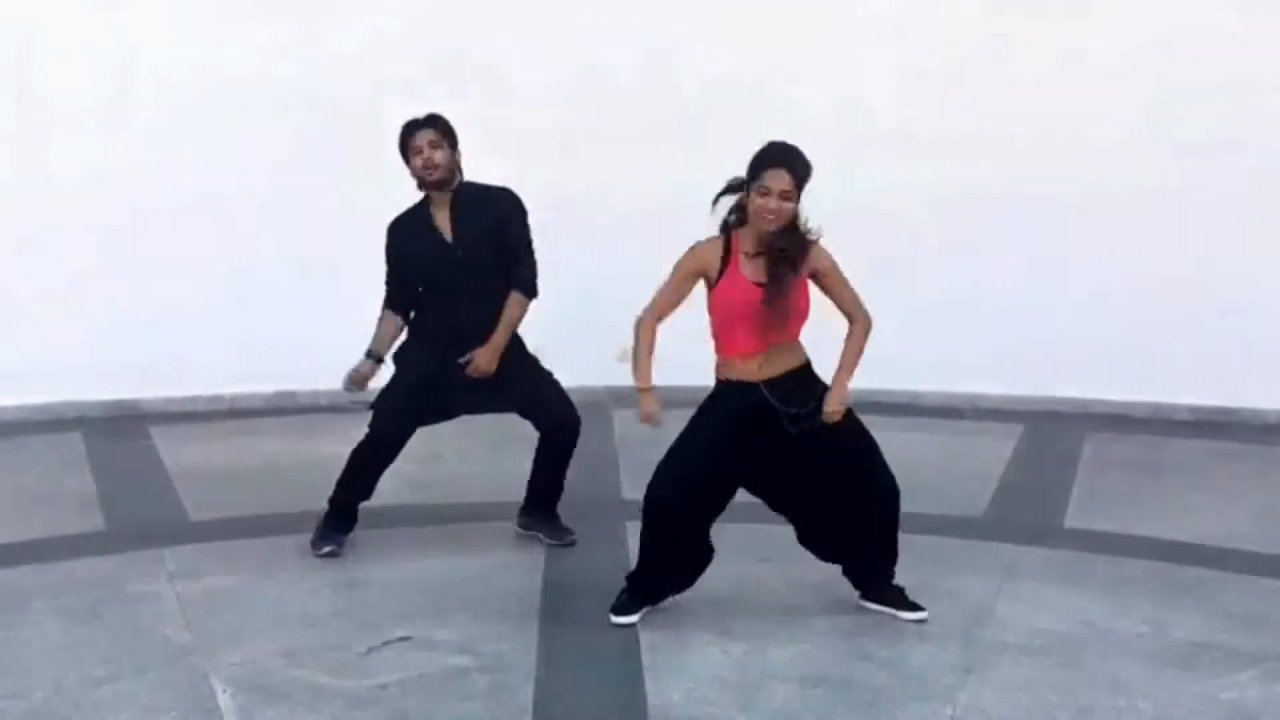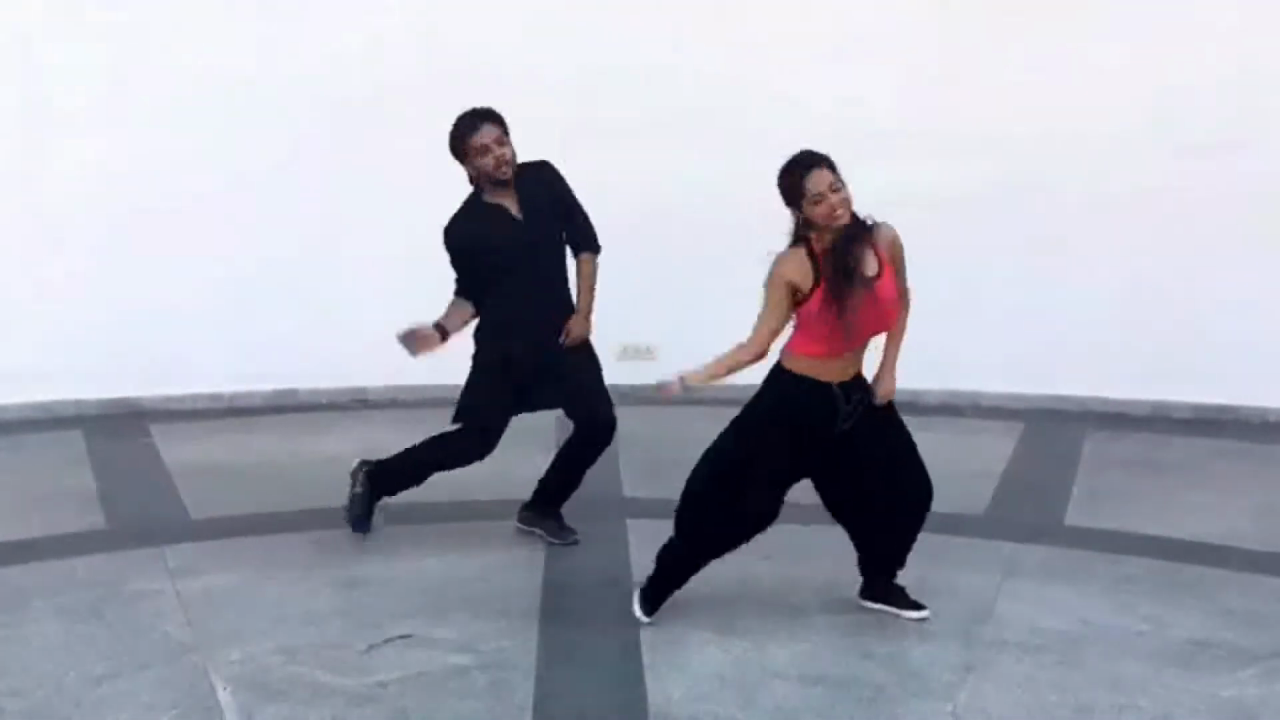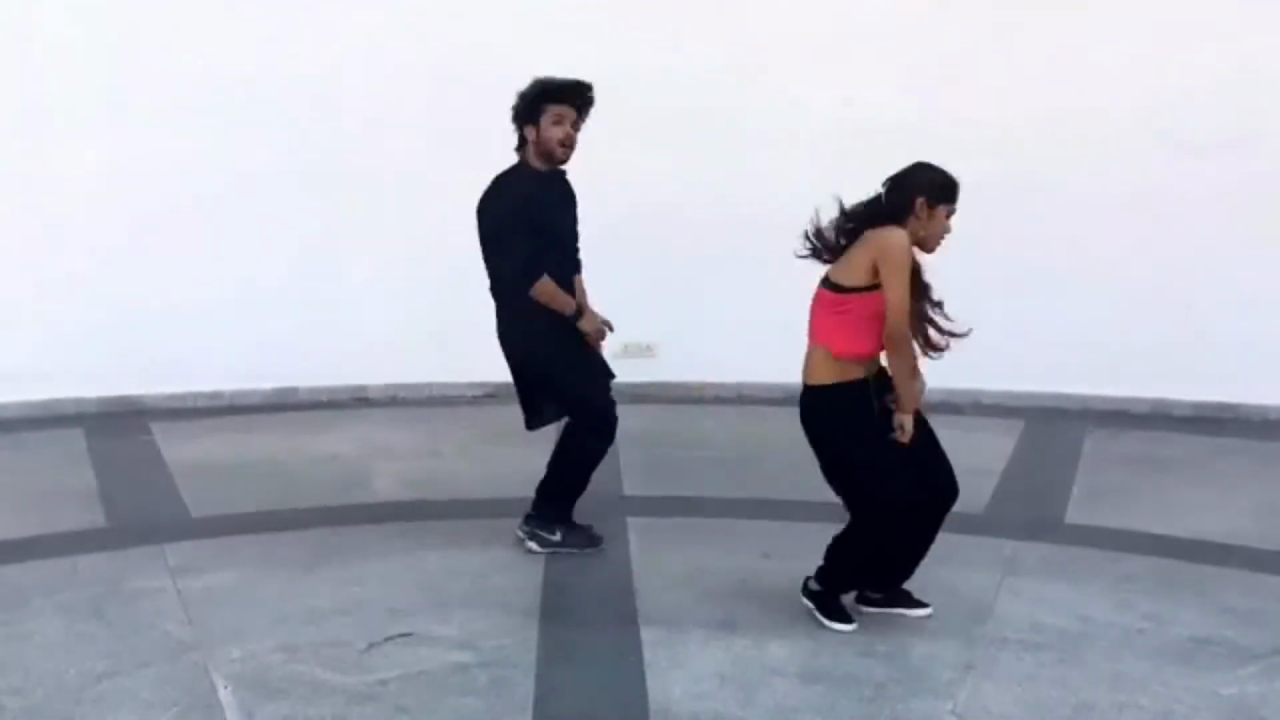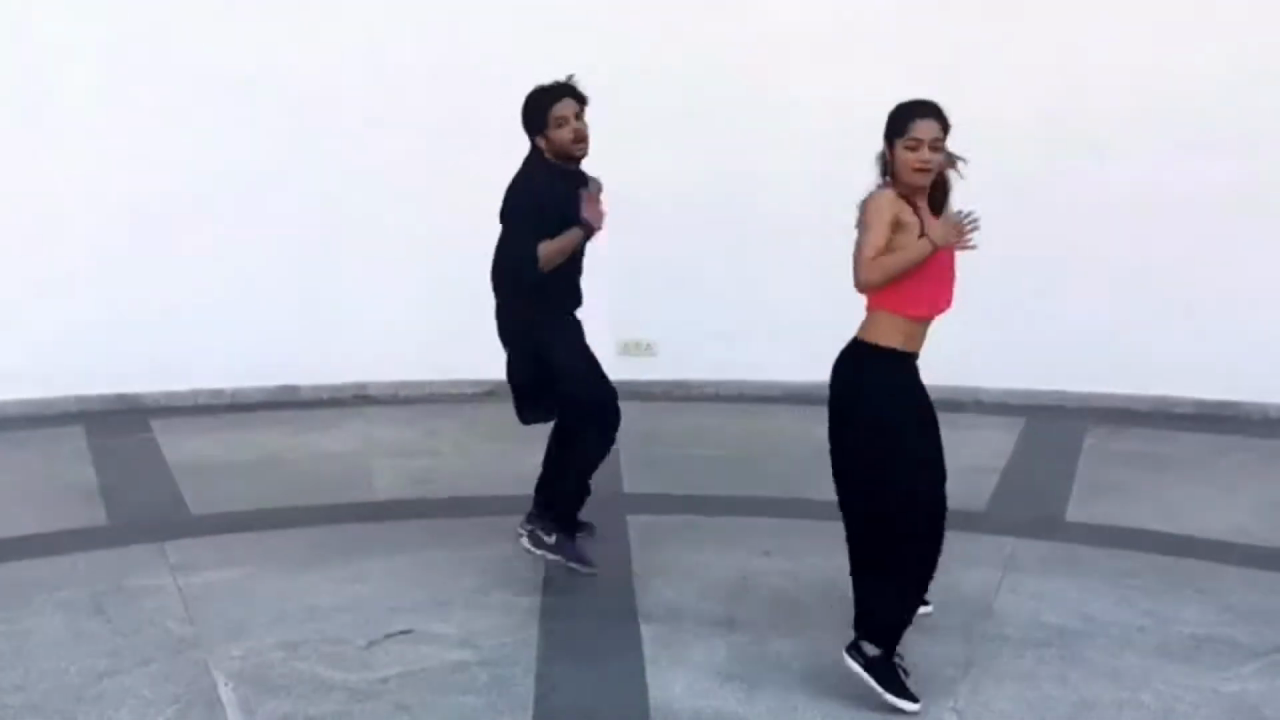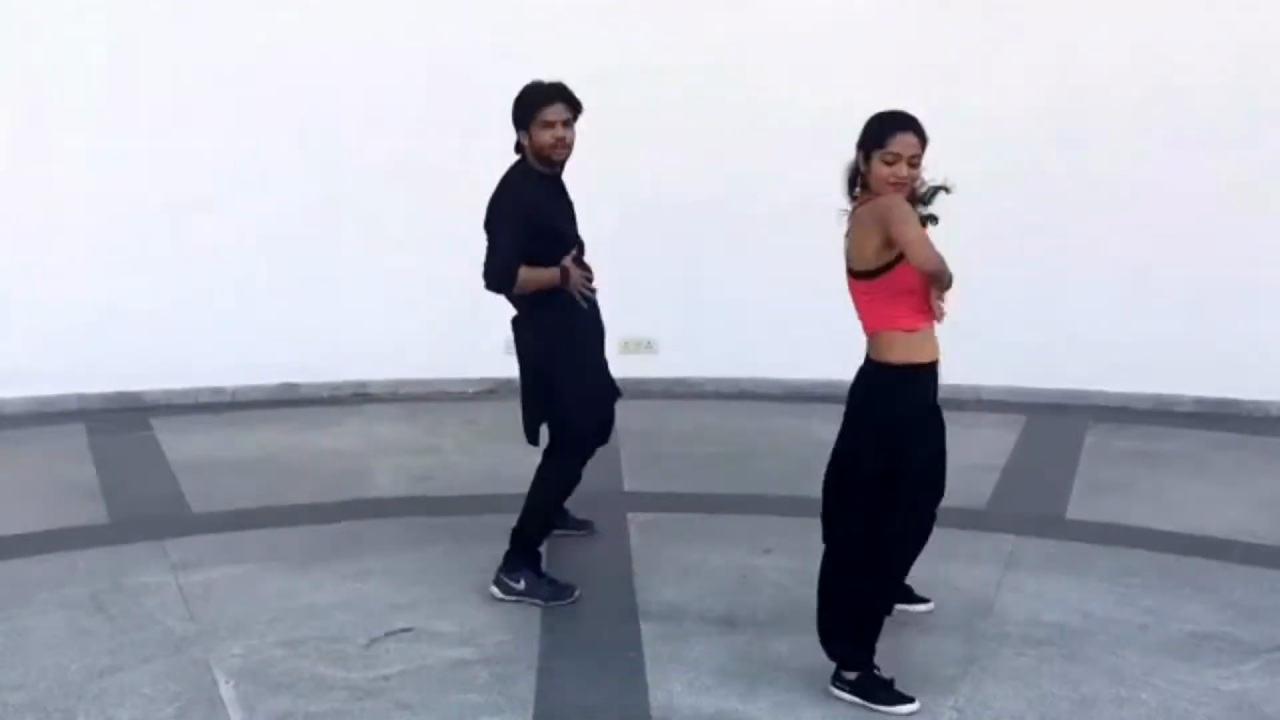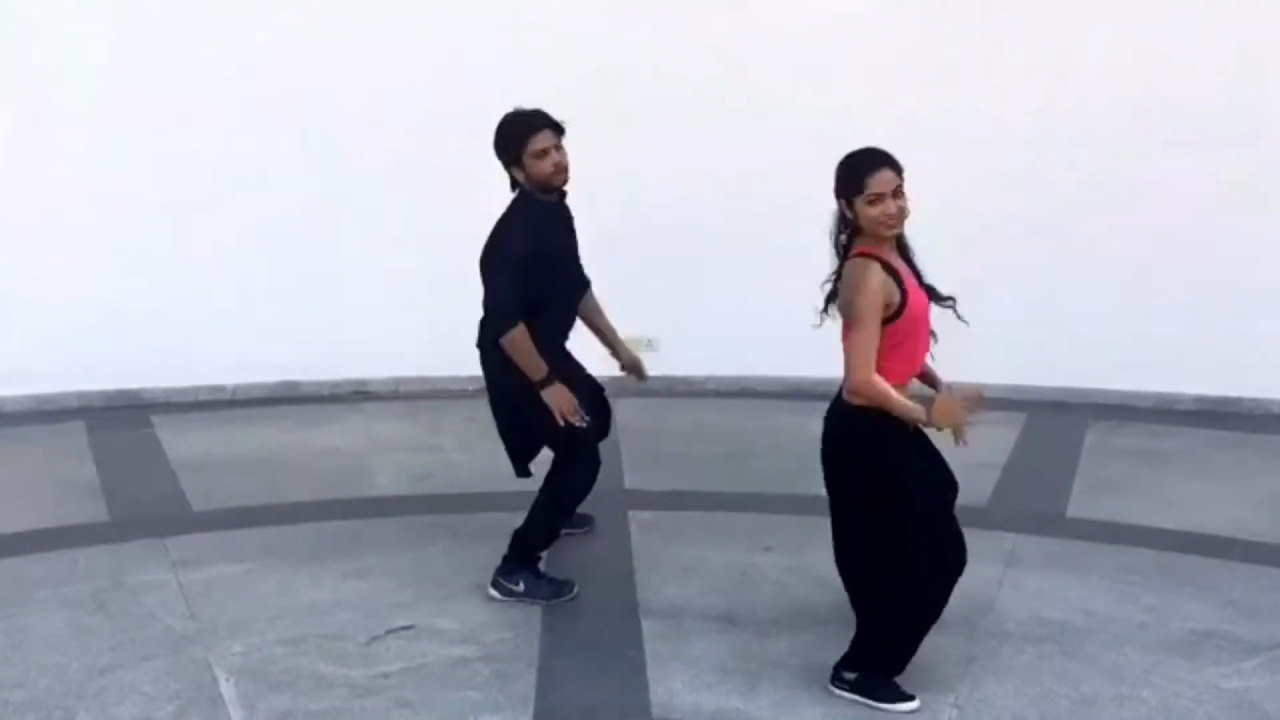
dt=0.3s
person 1, frame 1
left shoulder: (807, 252)
right shoulder: (710, 253)
left elbow: (859, 317)
right elbow: (648, 321)
left wrist: (841, 385)
right wrist: (645, 389)
left hip: (802, 395)
right hip: (735, 402)
left knee: (873, 488)
right knee: (672, 498)
left ankle: (875, 584)
right ankle: (644, 587)
person 1, frame 2
left shoulder: (883, 240)
right shoulder: (792, 266)
left elbow: (900, 300)
right elbow: (756, 344)
left wrist: (889, 367)
right wrist: (695, 378)
left hip: (855, 395)
right hip: (792, 396)
left knee: (908, 492)
right knee: (729, 495)
left ankle: (879, 584)
right ankle: (661, 579)
person 1, frame 3
left shoulder: (890, 249)
right shoulder: (894, 245)
left elbow: (897, 339)
right elbow: (899, 335)
left wrist: (906, 402)
right wrist: (908, 399)
left hip: (867, 387)
right hip: (832, 399)
left knee: (935, 490)
right knee: (895, 505)
left ankle: (876, 584)
right ankle: (825, 582)
person 1, frame 4
left shoulder: (933, 206)
right shoulder: (884, 202)
right elbow: (866, 276)
left wrist: (941, 239)
right wrist: (933, 240)
left hip: (896, 370)
right hip: (871, 376)
left knee: (918, 496)
right knee: (899, 506)
left ankle: (889, 602)
right ankle: (874, 643)
person 1, frame 5
left shoulder: (874, 215)
right shoulder: (888, 207)
right elbow: (930, 268)
right wrist: (936, 286)
left hip: (892, 383)
right hip: (899, 390)
left knee: (891, 508)
right knee: (890, 518)
left ankle: (884, 585)
right ankle: (852, 667)
person 1, frame 6
left shoulder: (889, 254)
right shoulder: (868, 274)
right elbow: (861, 378)
left wrist: (937, 386)
right wrist: (927, 415)
left hip: (877, 422)
right hip: (868, 429)
left knee: (935, 497)
right knee: (936, 549)
left ankle: (886, 605)
right ankle: (860, 667)
person 2, frame 1
left shoulder: (499, 205)
right shoulder: (404, 230)
left elbow: (524, 283)
right elbow: (396, 308)
left wrist: (493, 345)
right wrist: (373, 357)
left hip: (496, 347)
right hip: (429, 353)
left knee: (562, 421)
right knee: (382, 437)
left ankle: (539, 511)
right ankle: (338, 520)
person 2, frame 2
left shoulder: (545, 180)
right shoulder: (464, 228)
left elbow: (586, 243)
right elbow: (471, 297)
left wrist: (584, 312)
right wrist: (440, 330)
left hip: (562, 334)
right hip: (503, 344)
left knee: (599, 423)
right knee: (474, 440)
left ankle: (541, 509)
right ankle: (373, 479)
person 2, frame 3
left shoulder: (556, 185)
right shoulder: (509, 194)
right elbow: (522, 272)
left wrist: (585, 313)
right wrist: (580, 313)
left hip: (553, 320)
right hip: (532, 326)
left knee: (590, 415)
right knee: (597, 417)
left ankle: (546, 516)
right ankle: (547, 524)
person 2, frame 4
left shoulder: (565, 176)
right shoulder: (534, 184)
right elbow: (528, 261)
left wrist: (586, 224)
right wrist: (583, 229)
left hip: (548, 315)
right hip: (532, 318)
left knee: (578, 412)
right knee: (600, 412)
left ankle: (545, 512)
right ankle: (553, 524)
person 2, frame 5
left shoulder: (548, 179)
right shoulder: (515, 192)
right elbow: (501, 275)
left wrist: (573, 268)
right wrist: (562, 275)
left hip: (574, 322)
right hip: (550, 330)
left knee: (595, 420)
right knee: (574, 439)
left ankle: (550, 510)
right ankle: (516, 568)
person 2, frame 6
left shoulder: (555, 207)
right shoulder: (518, 228)
left elbow: (576, 286)
right elbow: (502, 316)
left wrist: (617, 346)
right wrist: (545, 383)
left hip: (549, 348)
right hip: (516, 365)
left knee: (596, 417)
right knee: (580, 456)
left ankle: (556, 510)
right ankle: (516, 570)
